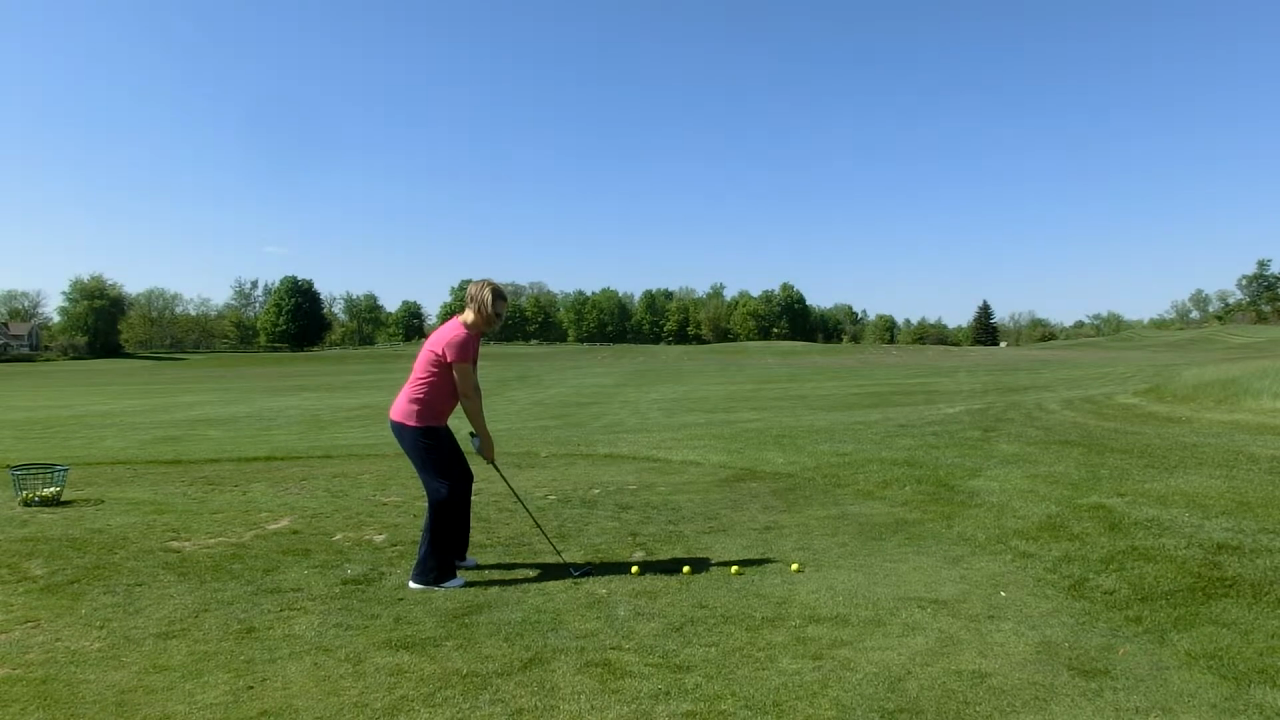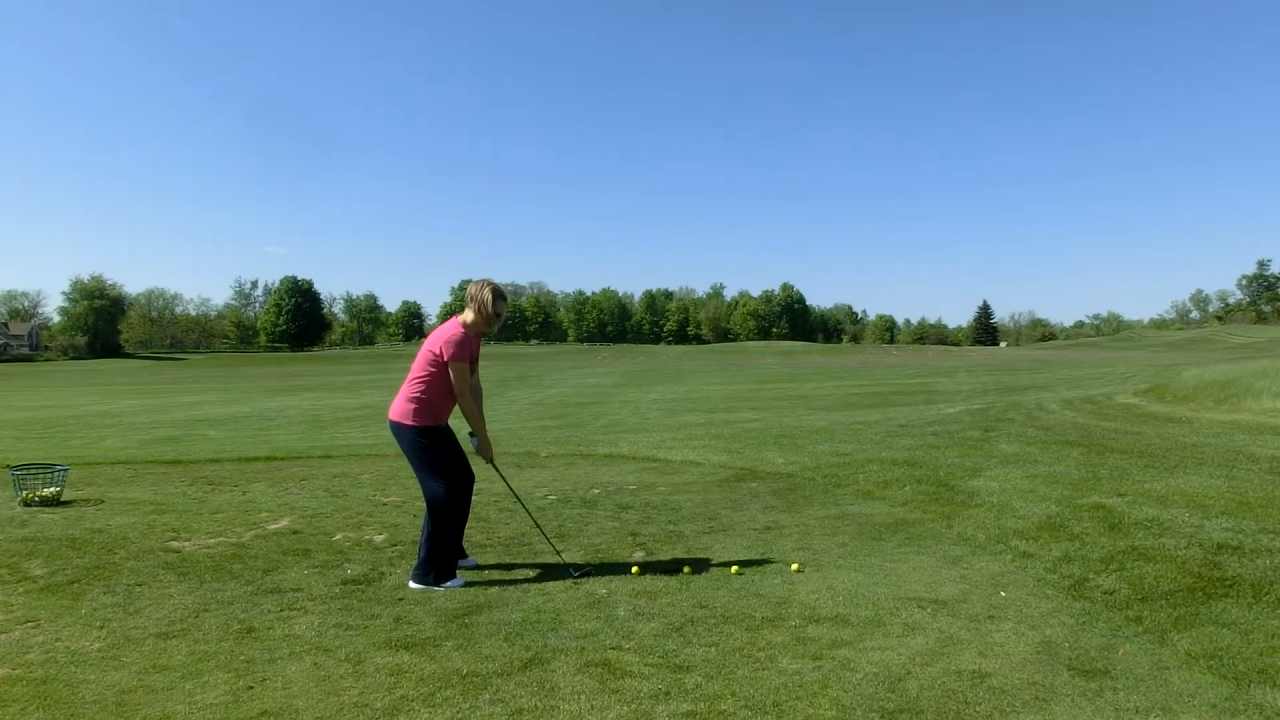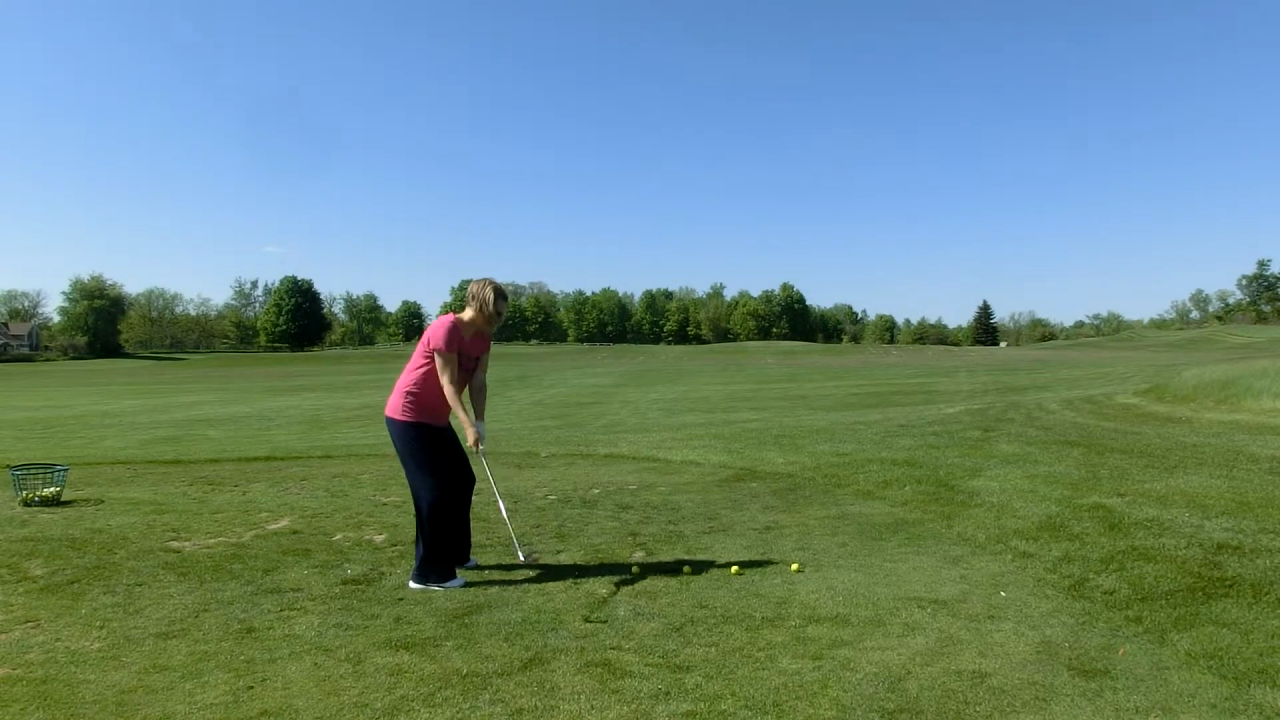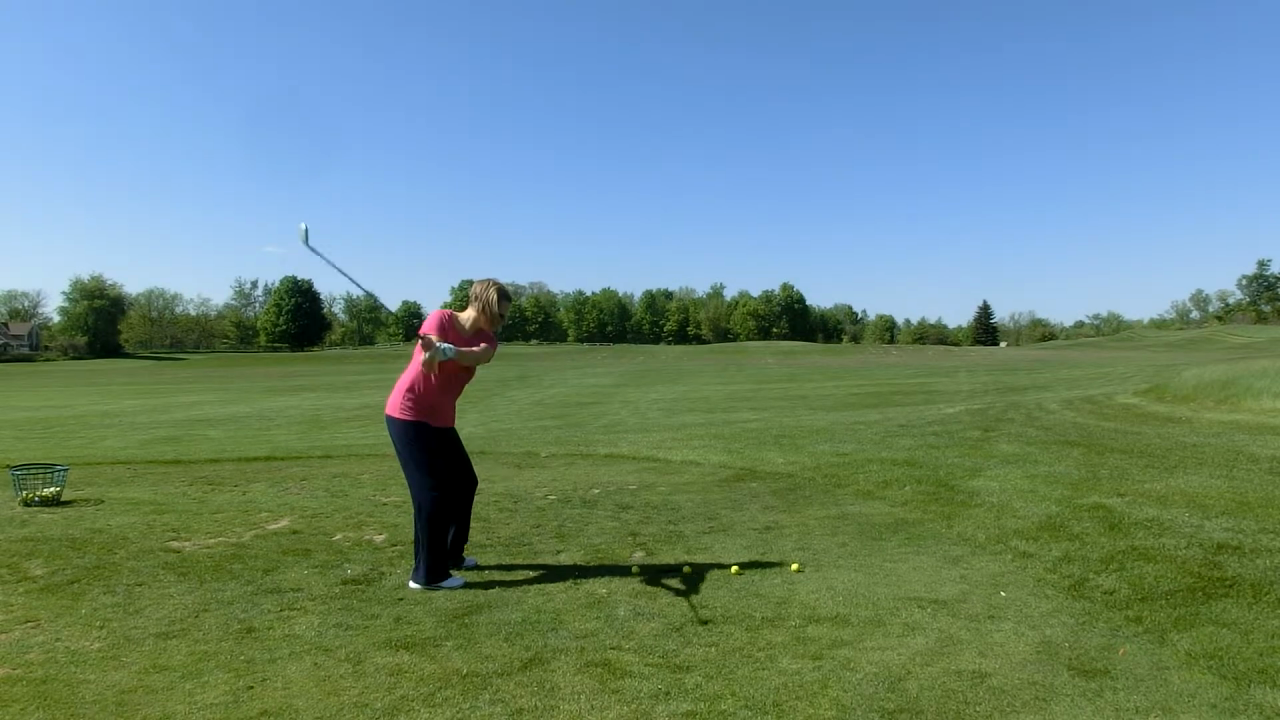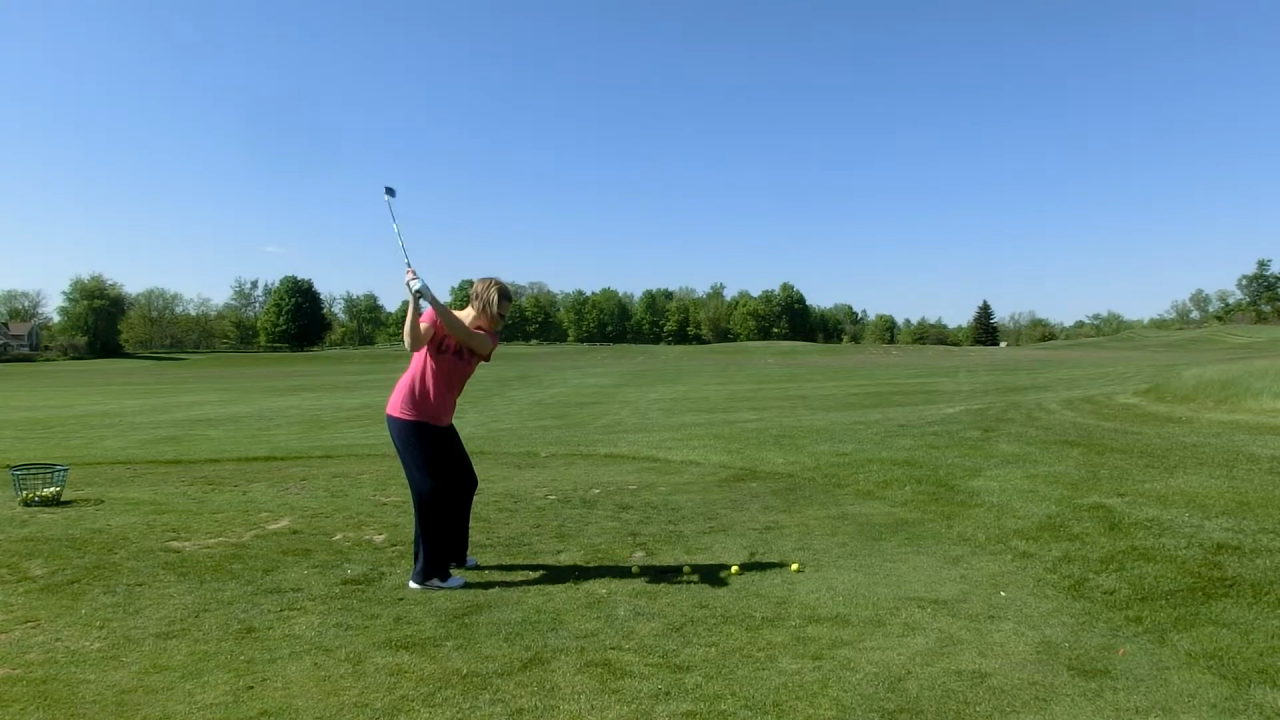
dt=0.2s
person 1, frame 1
left shoulder: (469, 333)
right shoulder: (458, 338)
left elbow: (473, 387)
right elbow: (466, 395)
left wrist: (480, 433)
right wrist: (484, 437)
left hip: (429, 420)
right hip: (414, 421)
left knee: (461, 480)
right knee: (446, 490)
left ankle: (450, 553)
right ankle: (428, 573)
person 1, frame 2
left shoulder: (471, 334)
right shoulder: (455, 337)
left elbow: (474, 385)
right elbow: (462, 394)
left wrist: (482, 432)
right wrist: (482, 437)
left hip: (431, 420)
right hip: (413, 420)
left knee: (462, 480)
right knee: (443, 490)
left ankle: (450, 551)
right ankle: (429, 573)
person 1, frame 3
left shoulder: (482, 338)
right shoulder: (446, 328)
left elbow: (478, 382)
right elbow: (448, 385)
left wrist: (479, 422)
right wrist: (468, 426)
left hip: (435, 419)
right hip: (407, 417)
left knee: (462, 481)
right knee: (434, 490)
left ankle: (452, 553)
right ankle: (428, 573)
person 1, frame 4
left shoulder: (487, 340)
right shoulder: (440, 319)
left elbow: (472, 358)
right elbow: (428, 362)
left wrist: (445, 351)
right wrist: (432, 350)
left hip: (440, 420)
right hip: (407, 415)
left knee: (464, 483)
right knee: (431, 491)
left ankle: (449, 554)
right ankle: (427, 574)
person 1, frame 5
left shoulder: (487, 338)
right shoulder: (434, 313)
left elbow: (463, 336)
right elbow: (413, 344)
left wrist: (430, 301)
right wrist: (414, 302)
left hip: (440, 420)
right hip: (408, 415)
left knee: (463, 483)
right knee: (431, 490)
left ankle: (450, 553)
right ankle: (427, 573)
